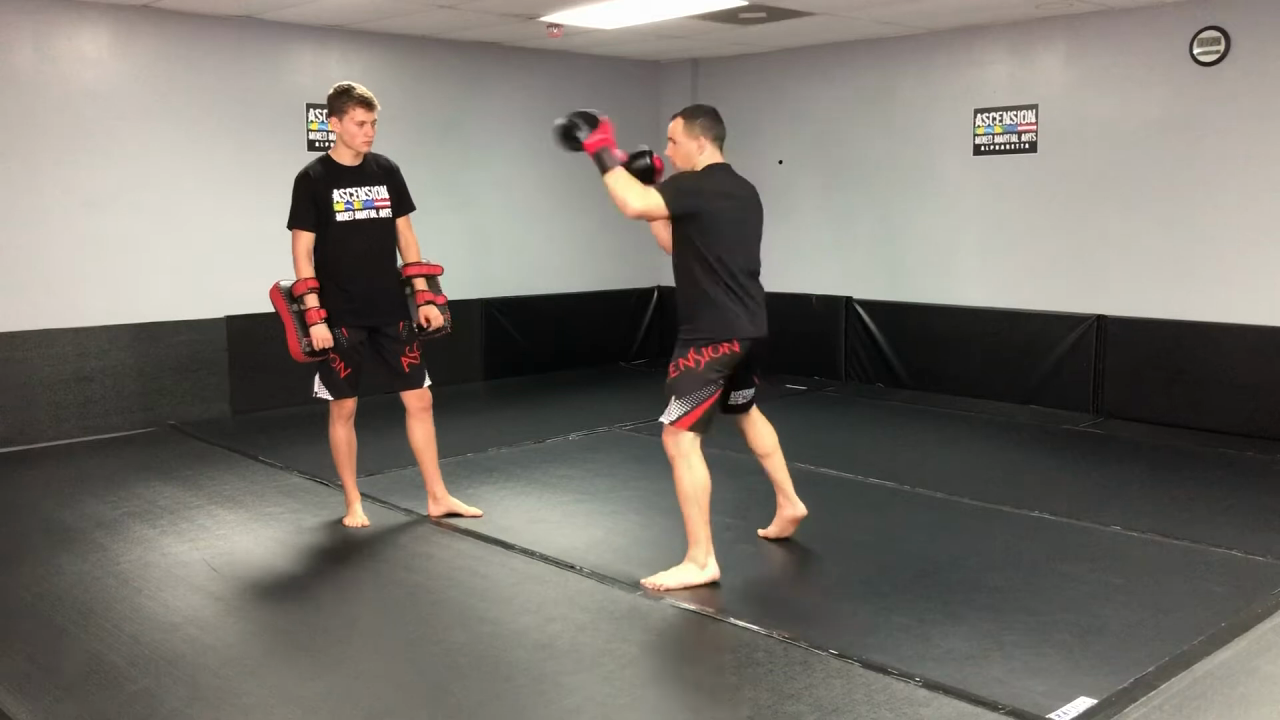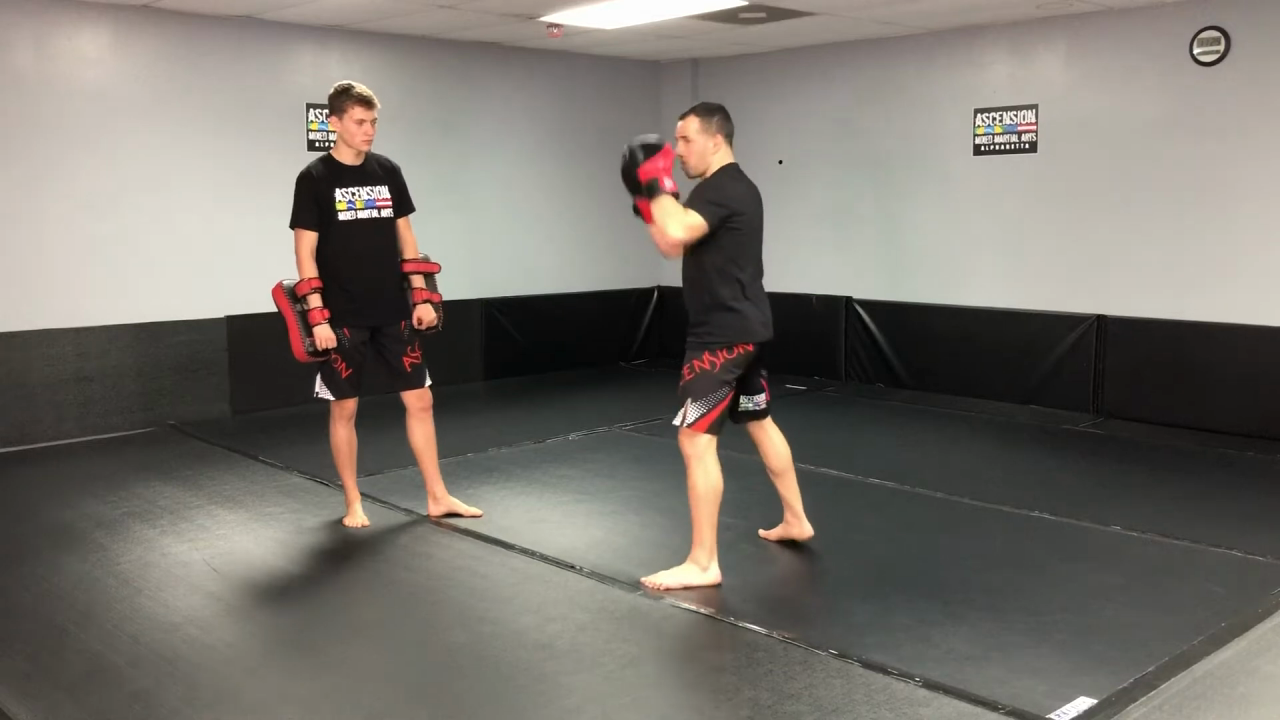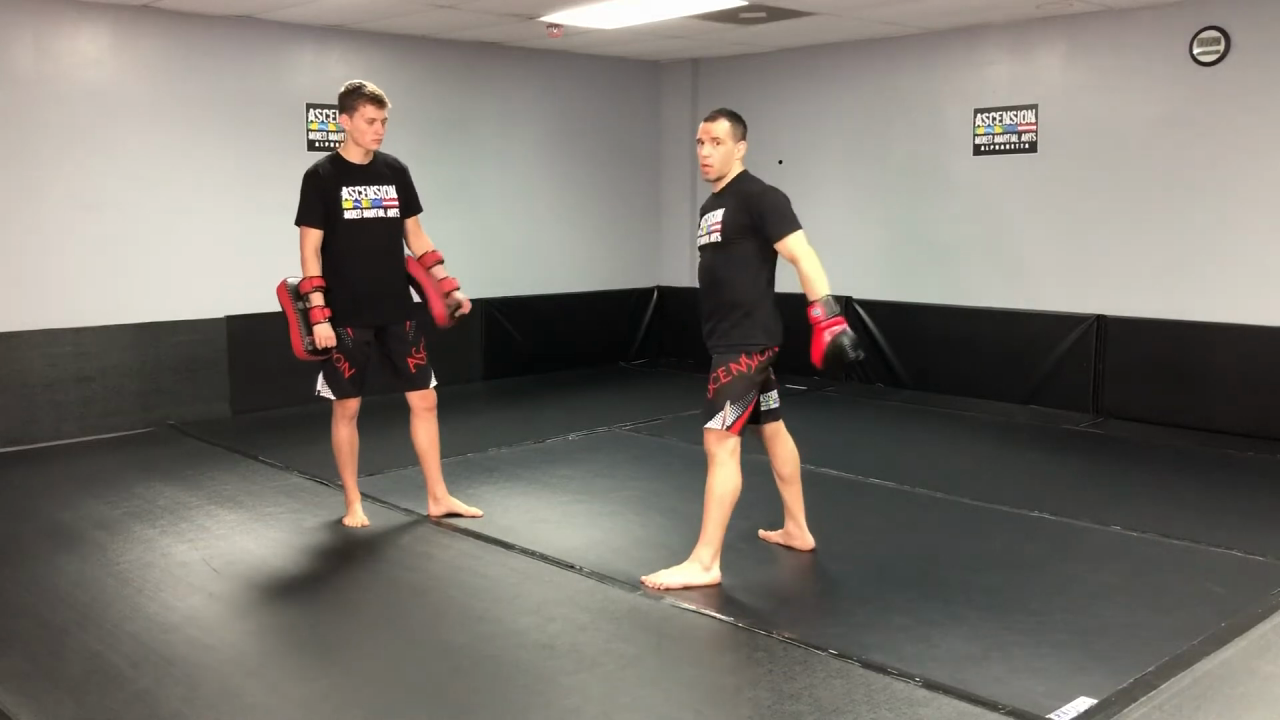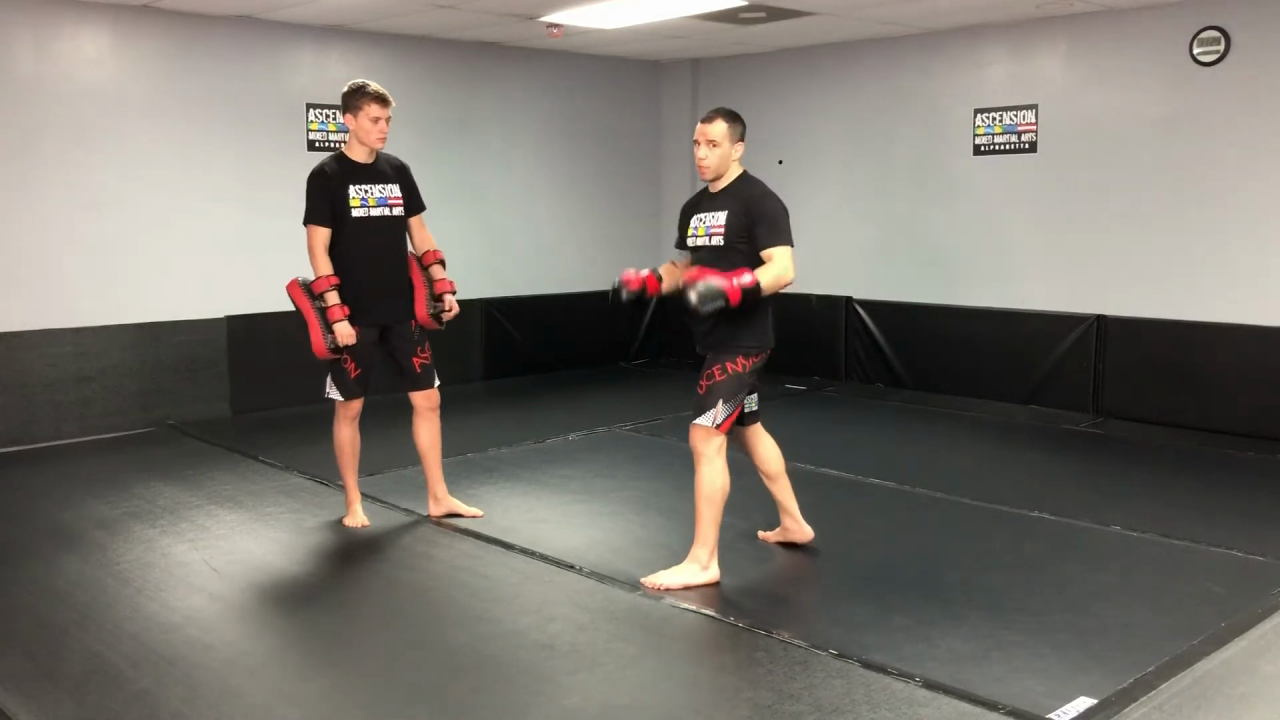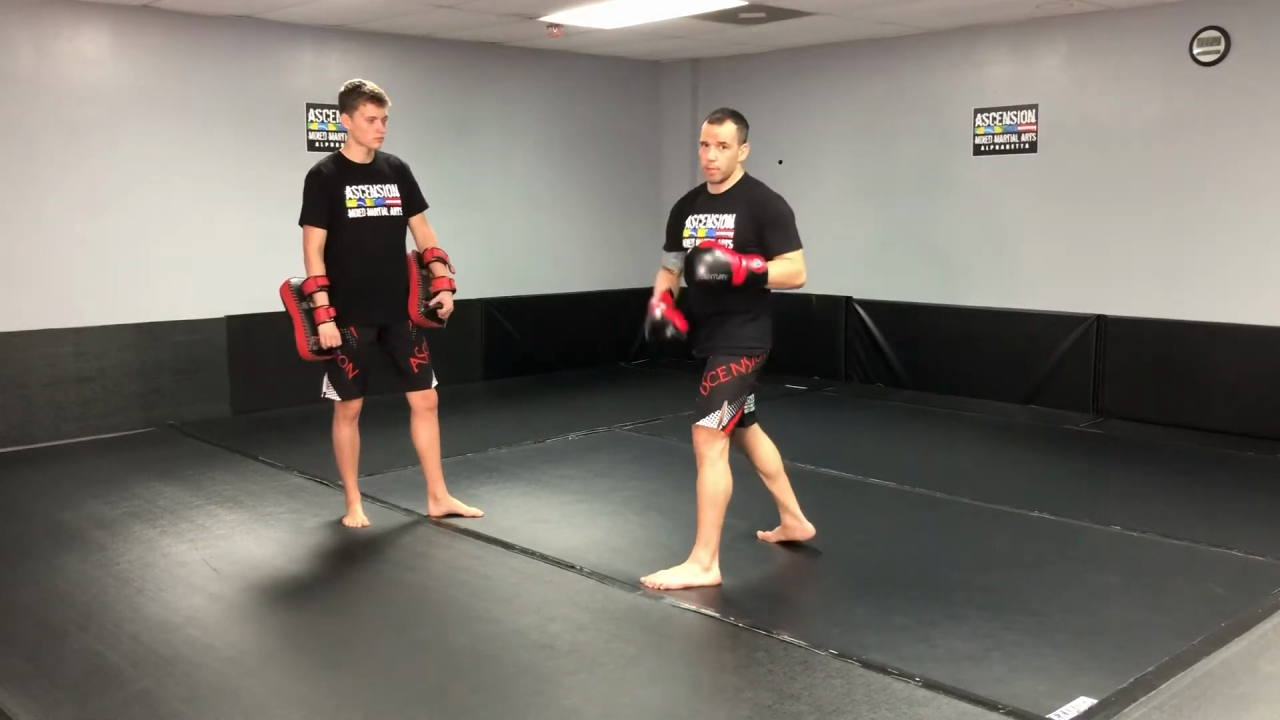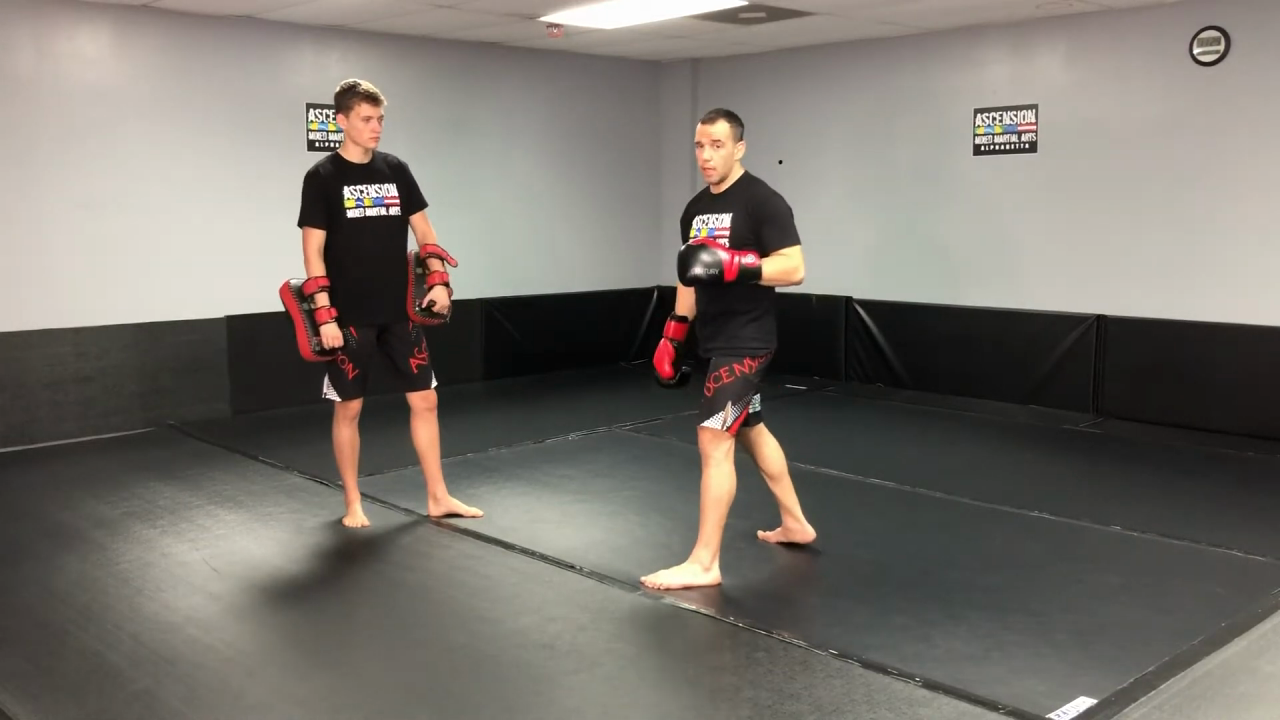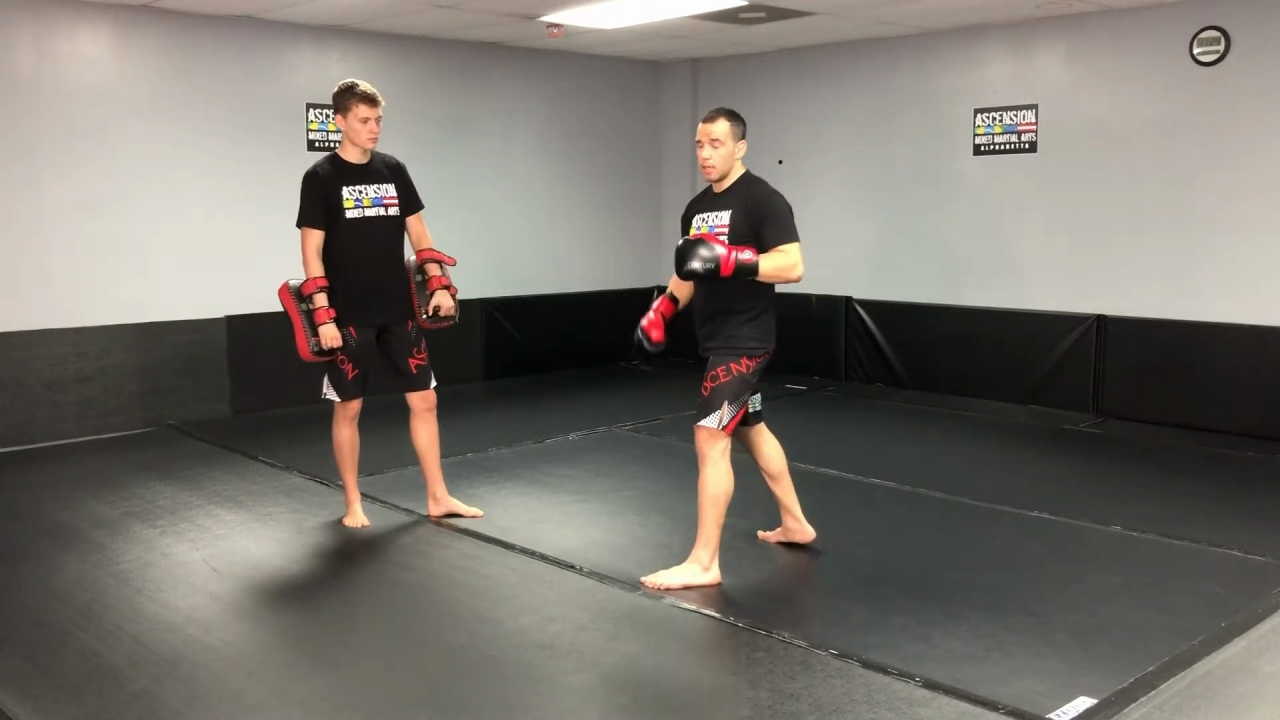
dt=0.5s
person 1, frame 1
left shoulder: (697, 186)
right shoulder: (744, 192)
left elbow: (634, 205)
left wrist: (604, 152)
right wrist: (652, 205)
left hip: (713, 334)
right hip: (747, 325)
left knee: (679, 438)
right knee: (746, 413)
left ankle: (701, 561)
right ankle: (787, 505)
person 1, frame 2
left shoulder: (720, 188)
right shoulder: (734, 186)
left elbow: (674, 232)
right elbow: (675, 244)
left wrist: (656, 182)
right wrist: (648, 196)
left hip: (722, 334)
right hip: (749, 327)
left knee: (695, 439)
right knee: (759, 421)
left ankle: (703, 563)
right ankle: (795, 520)
person 1, frame 3
left shoulder: (758, 197)
right shoulder: (712, 205)
left elbow: (802, 255)
left wrist: (826, 316)
left hip: (745, 341)
right hip: (729, 338)
left knee: (720, 442)
right knee: (771, 428)
left ankle: (705, 562)
right ankle: (796, 528)
person 1, frame 4
left shoulder: (759, 201)
right shoulder: (694, 206)
left elbow: (783, 269)
right elbow: (681, 268)
left wrist: (731, 287)
right wrist: (647, 281)
left hip: (737, 338)
right hip: (718, 335)
left knee: (706, 438)
right knee: (748, 428)
left ankle: (702, 561)
right ankle: (793, 523)
person 1, frame 5
left shoulder: (764, 204)
right shoulder: (686, 207)
left elbow: (796, 272)
right elbow: (670, 270)
left wrist: (739, 268)
right wrist: (662, 302)
left hip: (741, 340)
right hip: (707, 339)
left knee: (708, 439)
right knee: (745, 429)
left ankle: (704, 562)
right ankle: (794, 520)
person 1, frame 6
left shoulder: (762, 201)
right shoulder: (696, 208)
left elbow: (793, 269)
left wrist: (732, 264)
right wrist: (673, 334)
left hip: (745, 340)
right hip: (716, 339)
left knee: (714, 440)
right knee: (751, 429)
left ankle: (704, 563)
right ankle: (795, 523)
person 1, frame 7
left shoulder: (762, 199)
right shoulder: (697, 208)
left elbow: (792, 266)
right elbow: (688, 273)
left wrist: (730, 258)
right wrist: (661, 311)
left hip: (743, 340)
right hip: (718, 338)
left knee: (710, 439)
right knee: (752, 429)
left ankle: (703, 563)
right ankle: (794, 523)
person 2, frame 1
left shoulder: (387, 170)
right shoulder: (313, 179)
left elbow: (406, 237)
right elbow: (303, 253)
left wrist: (424, 296)
right wrist: (315, 315)
left hip: (392, 311)
right hip: (341, 317)
left knee: (419, 399)
right knee: (343, 409)
left ankle: (438, 497)
right ankle: (353, 503)
person 2, frame 2
left shoulder: (387, 170)
right shoulder: (315, 179)
right elbow: (305, 252)
left wrist: (421, 296)
right wrist: (318, 315)
left hip: (393, 311)
right hip: (343, 316)
left knee: (420, 399)
right knee: (344, 408)
left ankle: (437, 496)
right ankle: (353, 503)
person 2, frame 3
left shoulder: (395, 170)
right shoulder: (322, 177)
left elbow: (415, 237)
right elbow: (310, 250)
right wrist: (318, 314)
left hip: (398, 310)
right hip: (347, 316)
left knee: (424, 399)
right knee: (347, 407)
left ankle: (438, 497)
right ankle: (353, 503)
person 2, frame 4
left shoulder: (397, 169)
right shoulder: (327, 176)
left elbow: (419, 234)
right elbow: (318, 247)
left wrist: (442, 287)
right wrist: (335, 311)
left hip: (402, 310)
right hip: (354, 315)
left knee: (427, 398)
right knee: (349, 407)
left ankle: (438, 496)
right ankle: (353, 502)
person 2, frame 5
left shoulder: (397, 169)
right shoulder: (325, 176)
left elbow: (422, 232)
right elbow: (313, 249)
left wrist: (443, 284)
right wrist: (324, 313)
left hip: (400, 310)
right hip: (350, 315)
left knee: (425, 399)
right knee: (348, 407)
left ankle: (438, 497)
right ankle: (353, 503)
person 2, frame 6
left shoulder: (395, 169)
right shoulder: (323, 177)
left elbow: (423, 229)
right elbow: (313, 251)
left wrist: (439, 280)
left hip: (400, 310)
right hip: (350, 316)
left knee: (425, 399)
right knee: (348, 407)
left ankle: (438, 497)
right ankle: (353, 503)
person 2, frame 7
left shoulder: (393, 169)
right shoulder: (321, 178)
left elbow: (418, 231)
right elbow: (312, 252)
left wrist: (439, 285)
right wrist: (324, 315)
left hip: (399, 310)
right hip: (349, 317)
left knee: (424, 399)
right knee: (348, 408)
left ankle: (438, 497)
right ankle: (353, 503)
